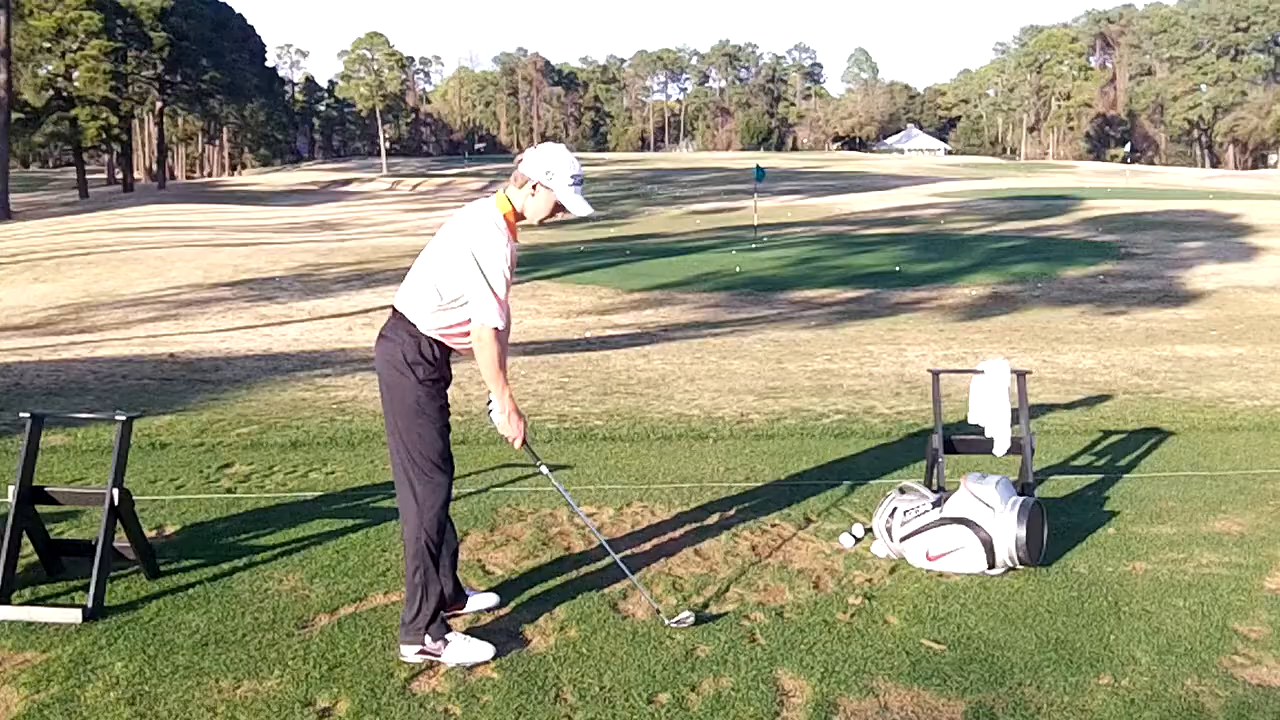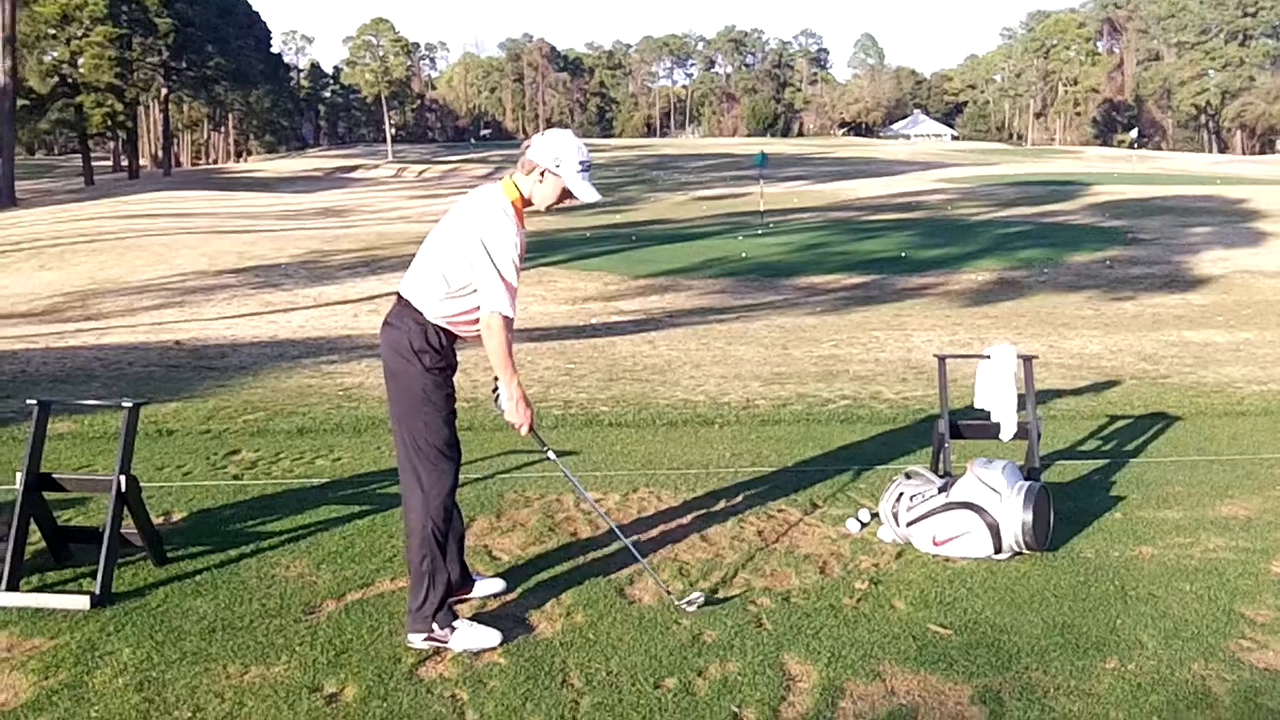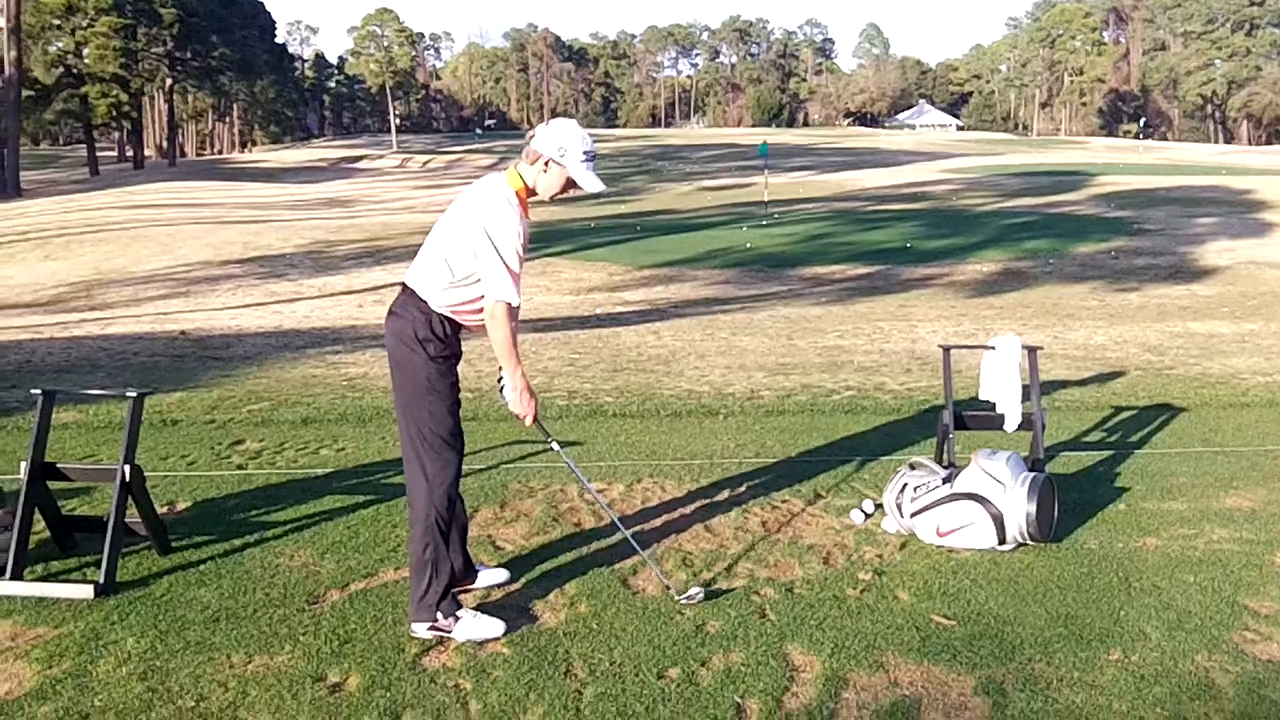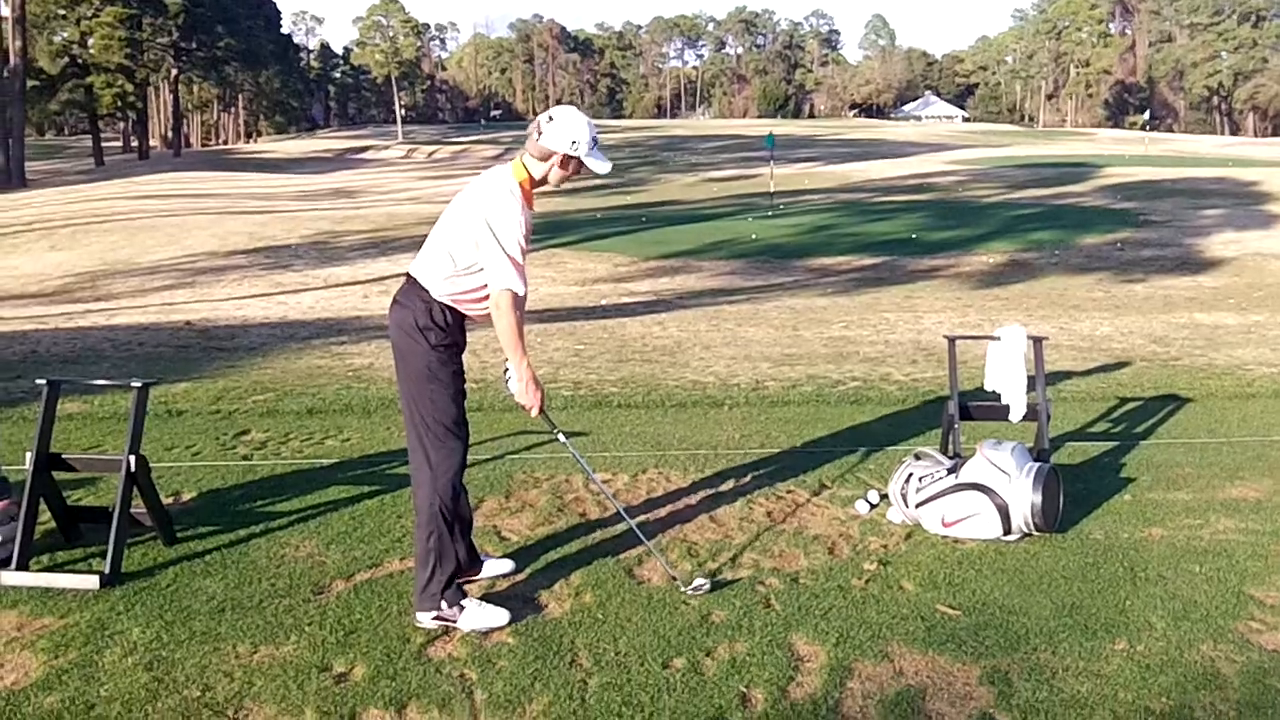
dt=0.2s
person 1, frame 1
left shoulder: (488, 216)
right shoulder: (493, 236)
left elbow: (495, 320)
right elbow: (484, 331)
left wrist: (501, 392)
right wrist: (506, 404)
left hip: (416, 349)
right hip: (413, 354)
left knee: (434, 479)
right knee: (426, 487)
left ankle: (445, 590)
right ankle: (423, 631)
person 1, frame 2
left shoulder: (492, 199)
right shoulder: (501, 223)
left elbow: (494, 309)
right elbow: (494, 319)
left wrist: (506, 379)
right wrist: (515, 392)
left hip: (419, 336)
right hip: (419, 342)
left knee: (439, 467)
right knee: (432, 475)
left ankle: (451, 576)
right ankle: (430, 619)
person 1, frame 3
left shoulder: (498, 190)
right shoulder: (504, 211)
left elbow: (500, 298)
right elbow: (499, 308)
left wrist: (512, 371)
right wrist: (518, 382)
left hip: (426, 327)
right hip: (423, 332)
left knee: (444, 455)
right knee: (435, 465)
left ankle: (454, 566)
right ankle: (433, 608)
person 1, frame 4
left shoulder: (505, 183)
right shoulder: (507, 203)
left elbow: (506, 289)
right elbow: (503, 299)
left wrist: (518, 361)
right wrist: (524, 373)
left hip: (432, 316)
right hip: (427, 321)
left knee: (449, 446)
right knee: (440, 454)
left ankle: (459, 557)
right ankle: (438, 598)
